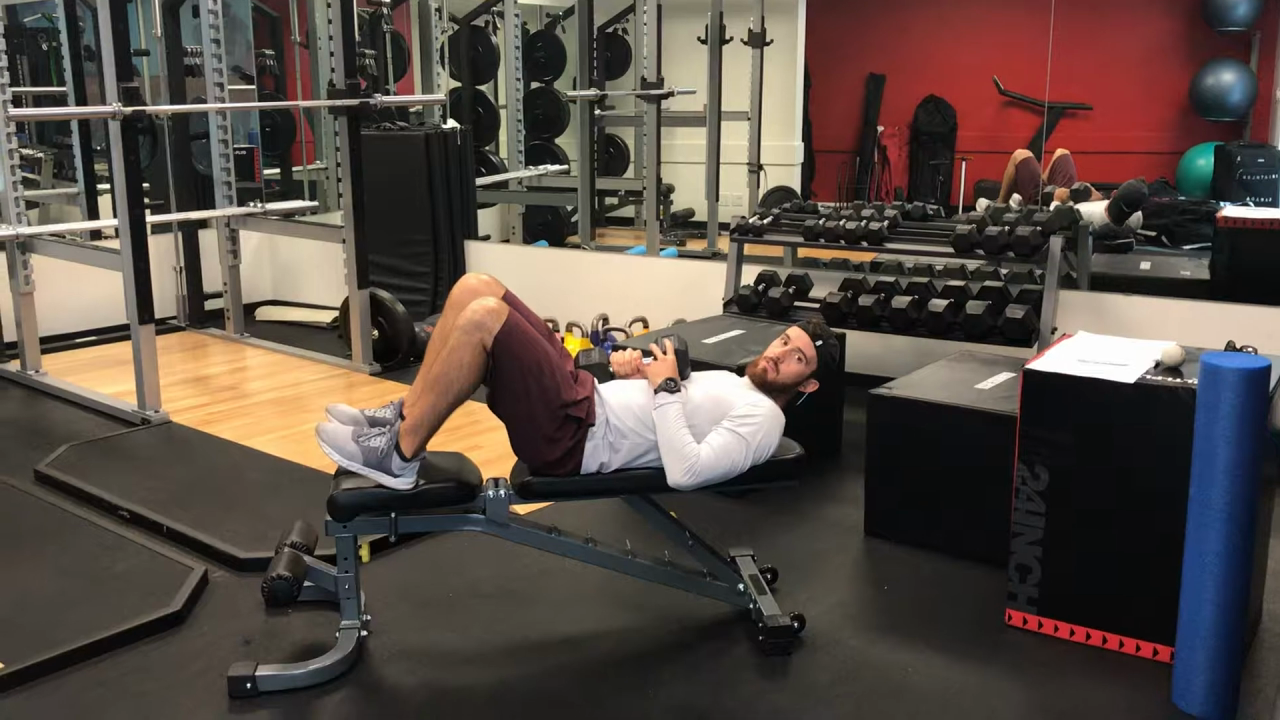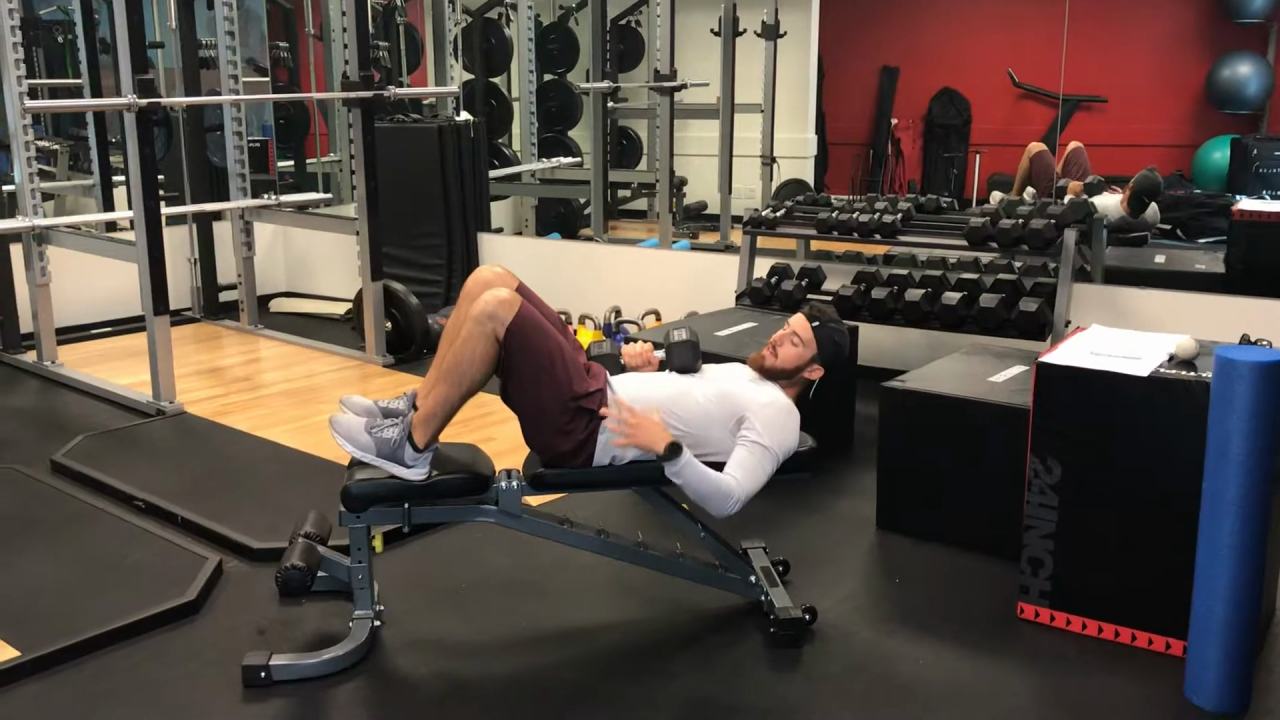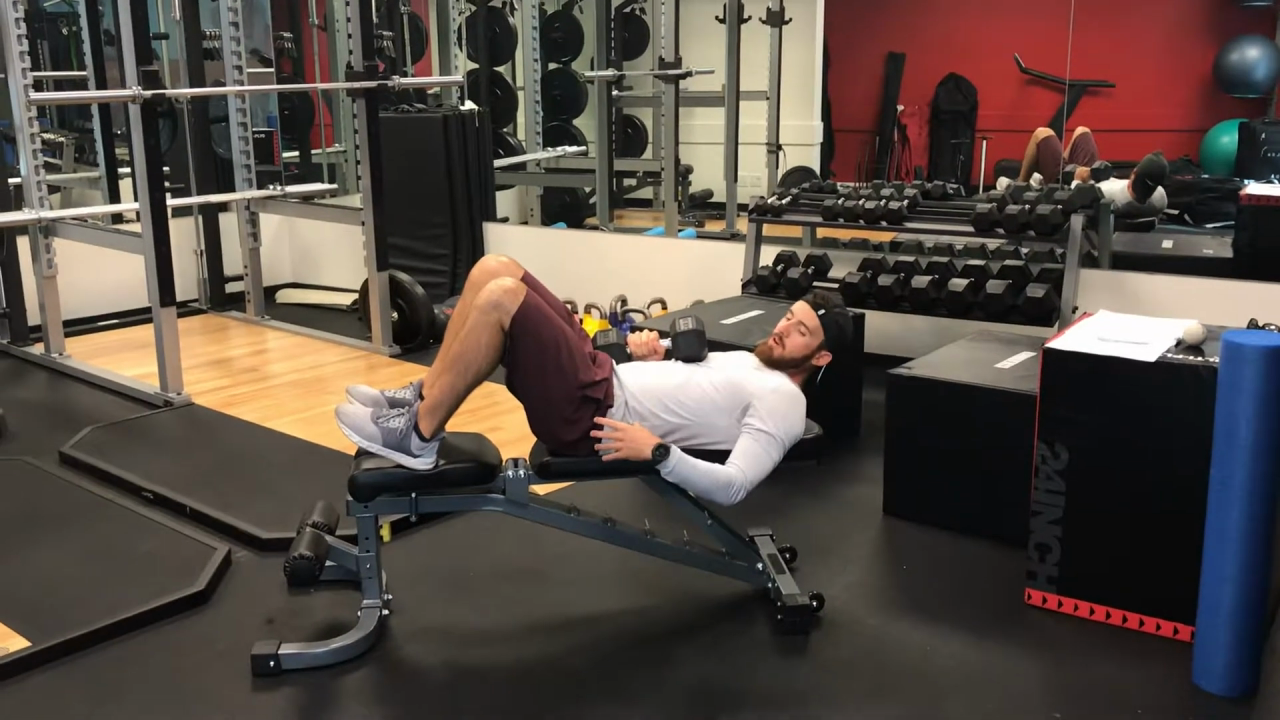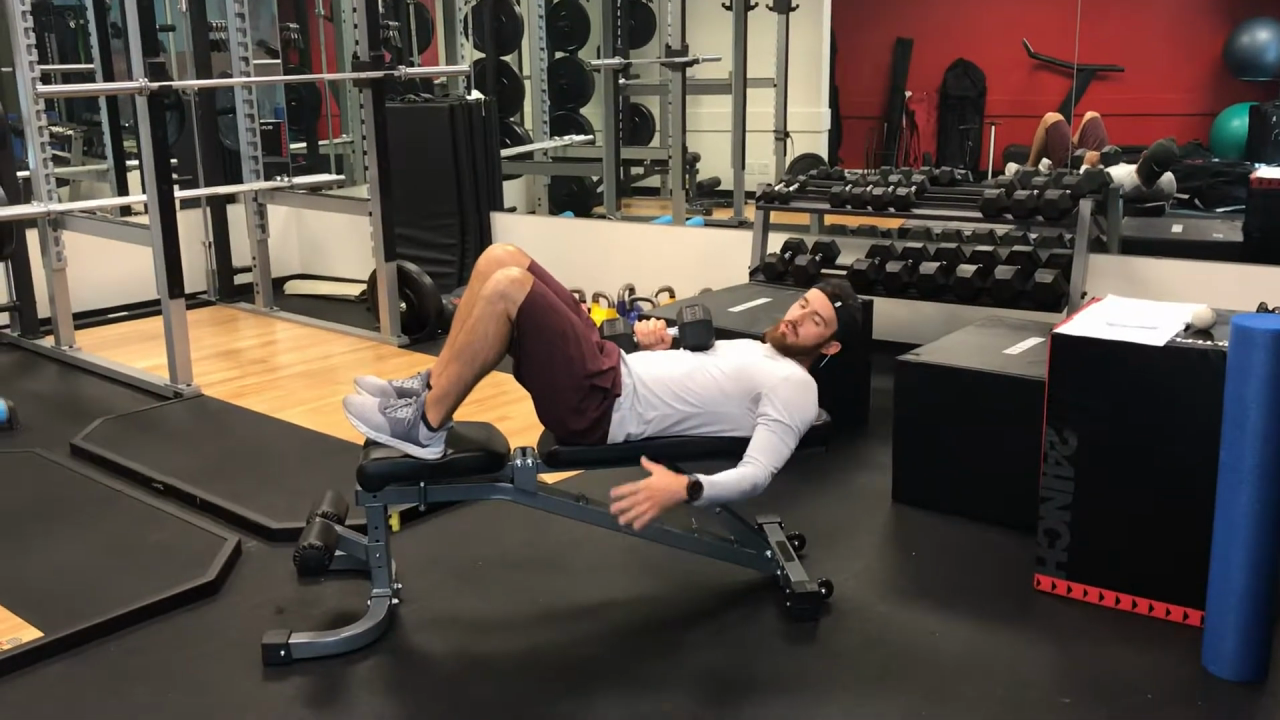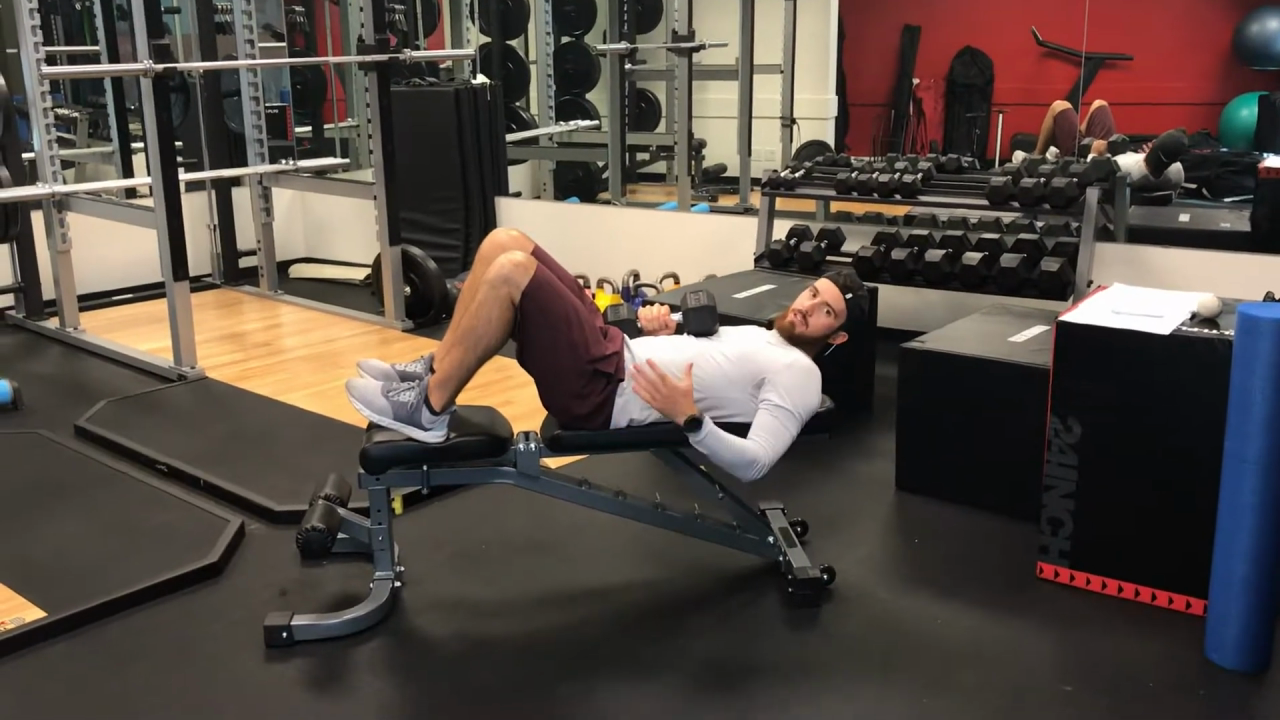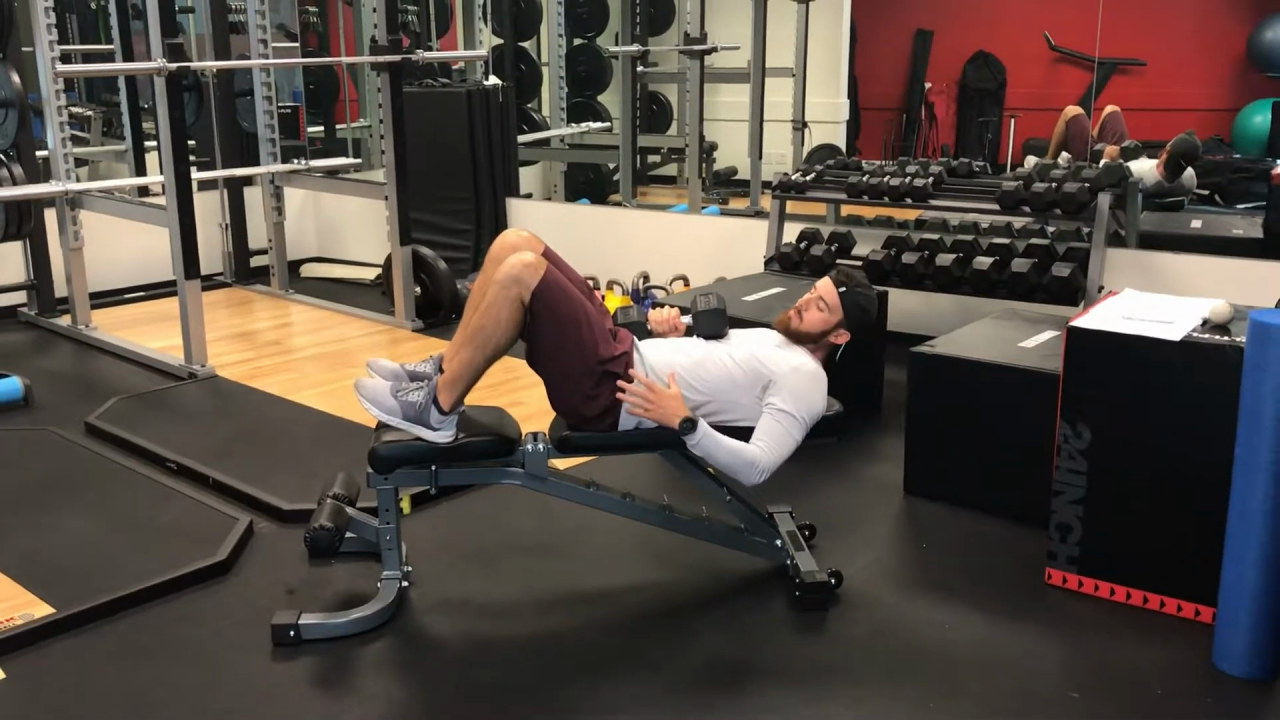
dt=0.7s
person 1, frame 1
left shoulder: (762, 418)
right shoulder: (731, 384)
left elbow: (685, 472)
left wrist: (666, 388)
right wrist: (637, 367)
left hip: (575, 439)
right hip: (584, 398)
left knee: (483, 317)
right knee: (475, 287)
left ankle: (399, 453)
right ankle: (405, 415)
person 1, frame 2
left shoulder: (775, 416)
right shoulder: (743, 376)
left elbow: (728, 497)
left wrist: (668, 450)
right wrist: (646, 365)
left hip: (585, 431)
right hip: (598, 393)
left knee: (497, 308)
right knee: (490, 280)
left ankle: (411, 444)
right ankle: (418, 408)
person 1, frame 3
left shoulder: (781, 402)
right shoulder: (749, 364)
left elbow: (732, 485)
left wrist: (657, 450)
right wrist: (653, 356)
left hip: (593, 416)
right hip: (605, 380)
left knee: (501, 297)
right knee: (494, 267)
left ankle: (418, 435)
right ankle: (422, 398)
person 1, frame 4
left shoulder: (793, 390)
right shoulder: (754, 350)
left elbow: (756, 474)
left wrist: (685, 488)
right wrist: (660, 344)
left hip: (604, 407)
right hip: (613, 371)
left knee: (508, 286)
right knee: (502, 258)
left ankle: (424, 425)
right ankle: (429, 389)
person 1, frame 5
left shoulder: (797, 375)
right shoulder: (760, 338)
left elbow: (754, 461)
left wrist: (688, 418)
right wrist: (663, 331)
left hip: (604, 395)
right hip: (615, 354)
left knee: (511, 271)
right knee: (505, 242)
left ankle: (428, 407)
right ankle: (433, 371)
person 1, frame 6
left shoulder: (802, 380)
right shoulder: (771, 341)
left elbow: (756, 466)
left wrist: (685, 422)
right wrist: (673, 332)
left hip: (612, 397)
right hip: (624, 356)
left knee: (521, 272)
right knee: (515, 244)
left ankle: (438, 407)
right ankle: (443, 370)
